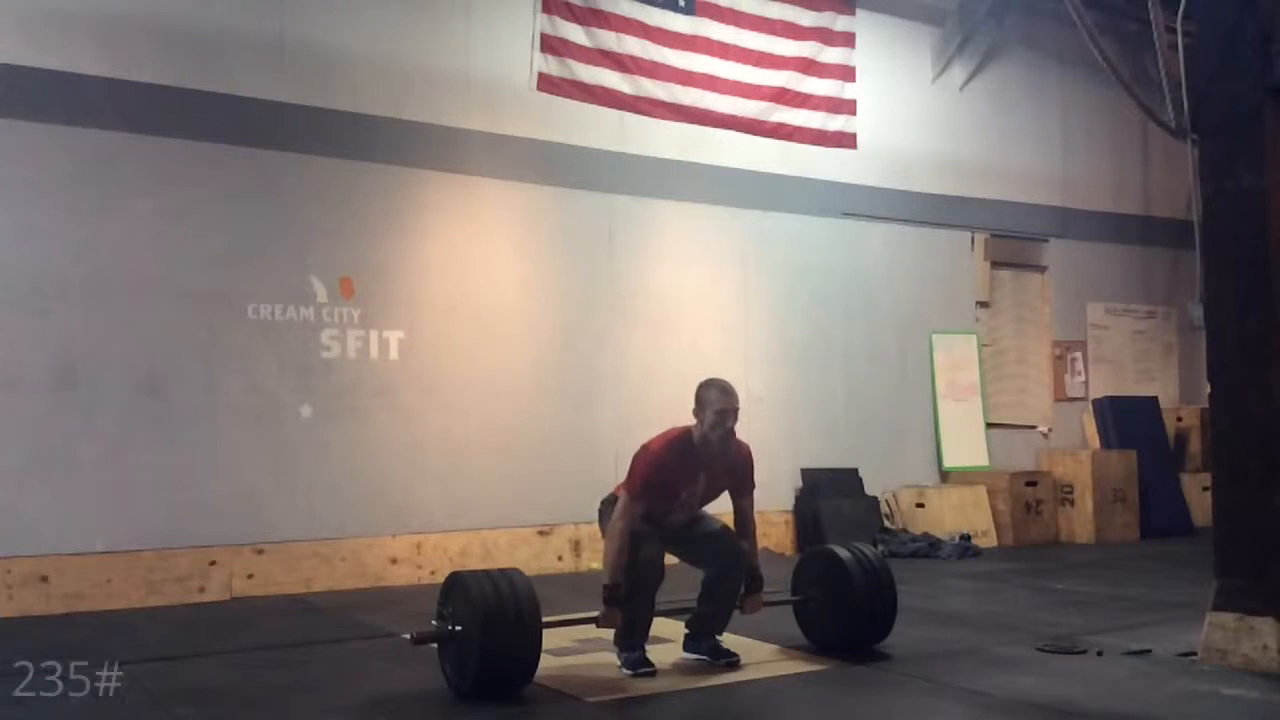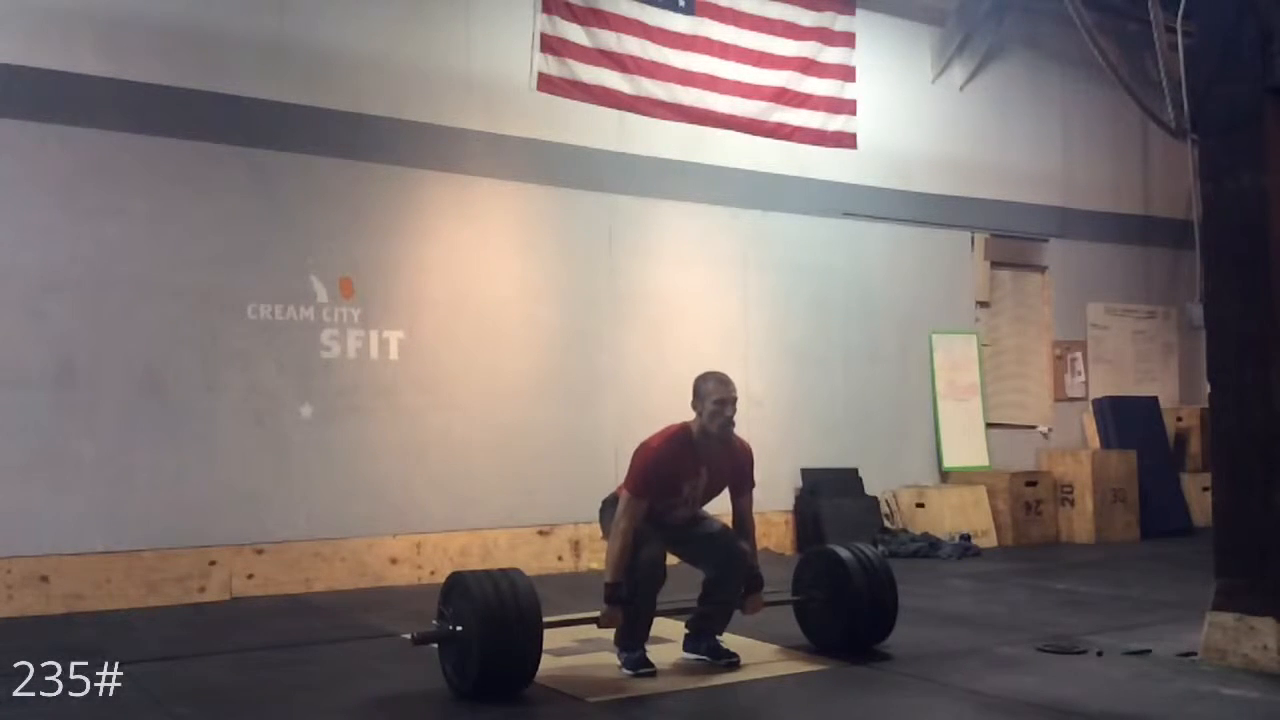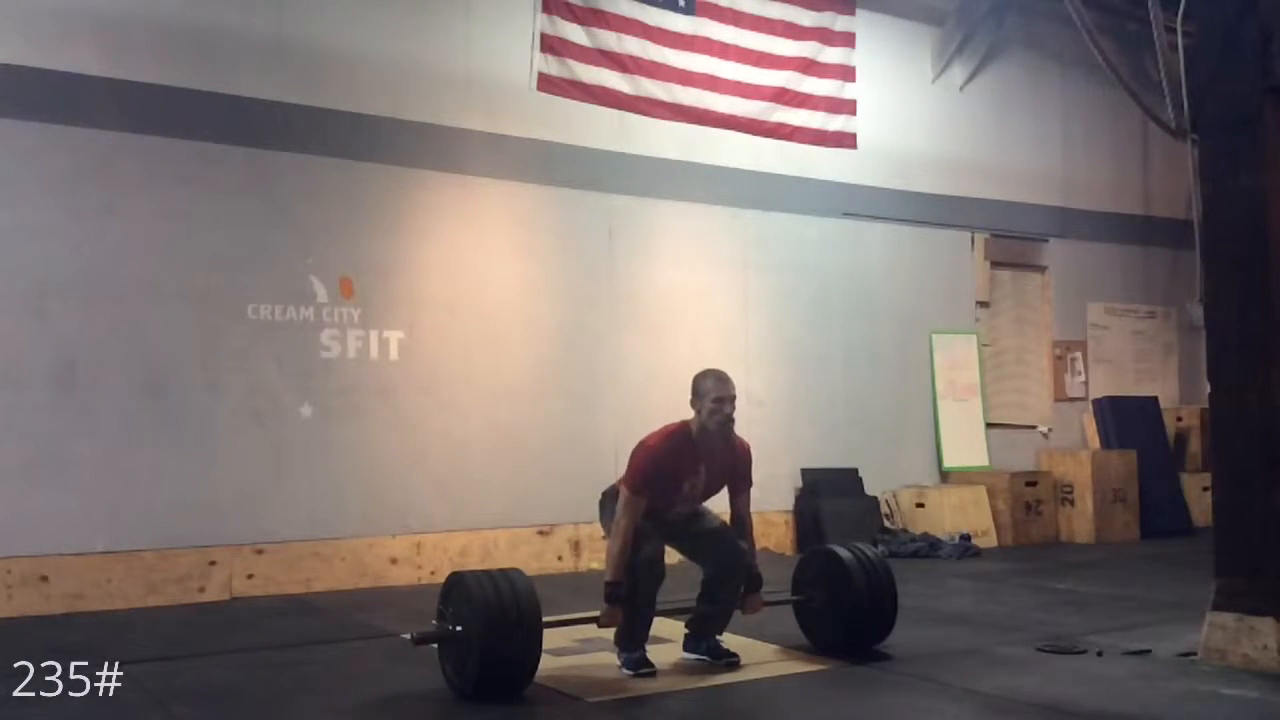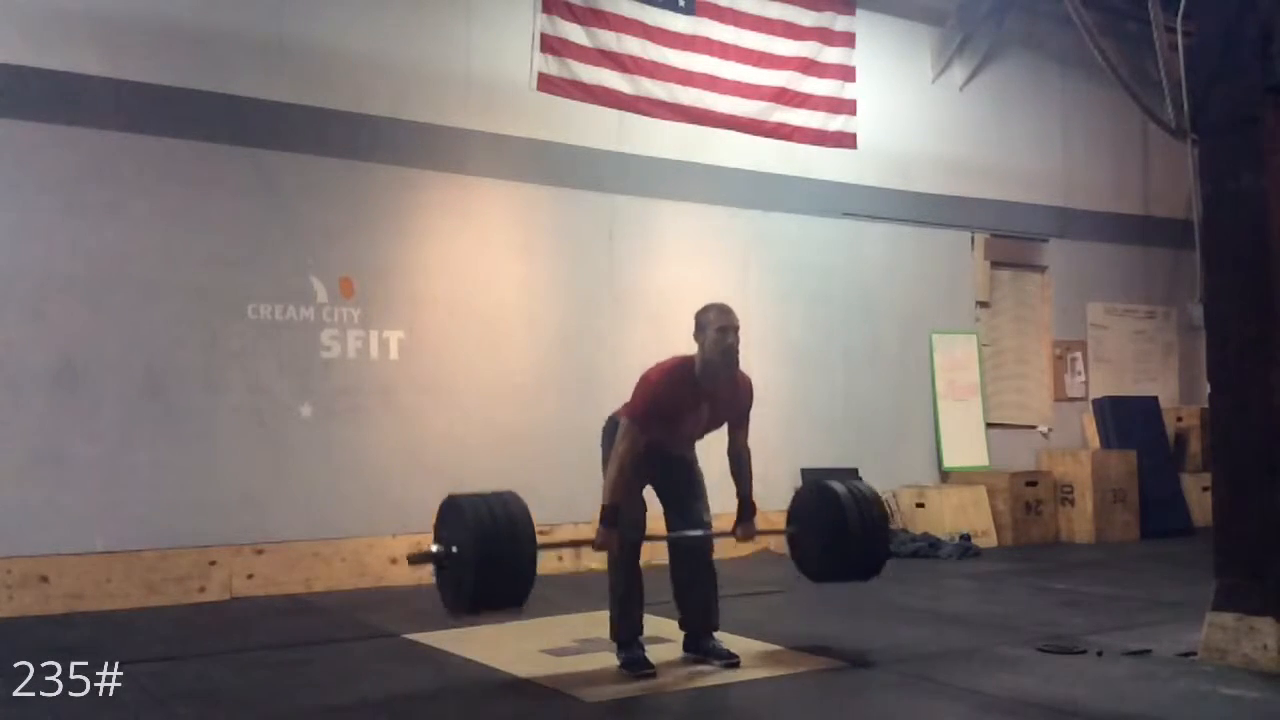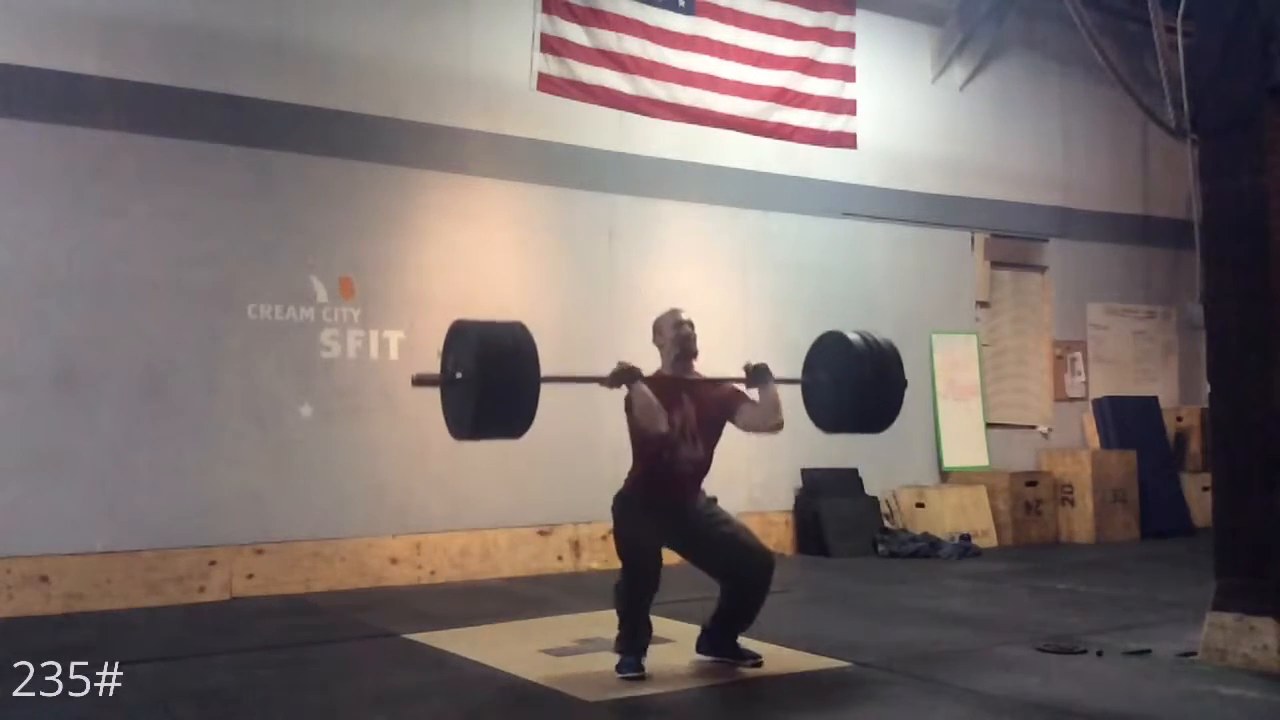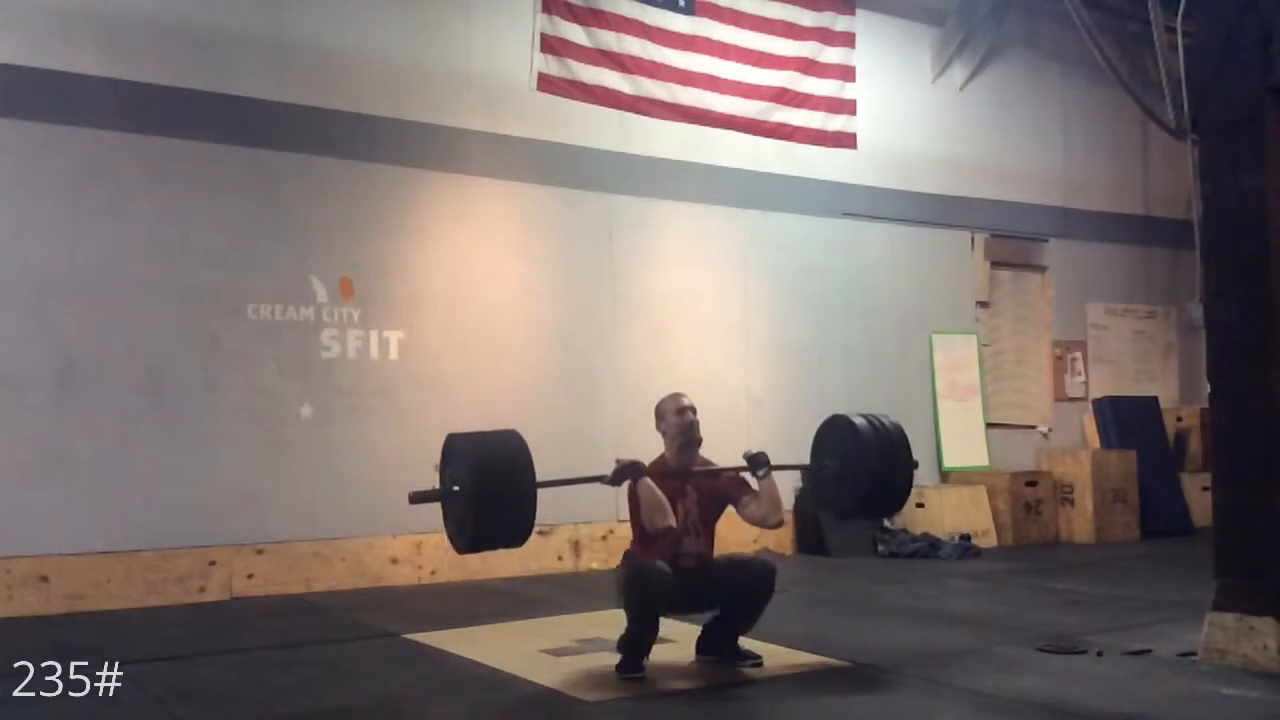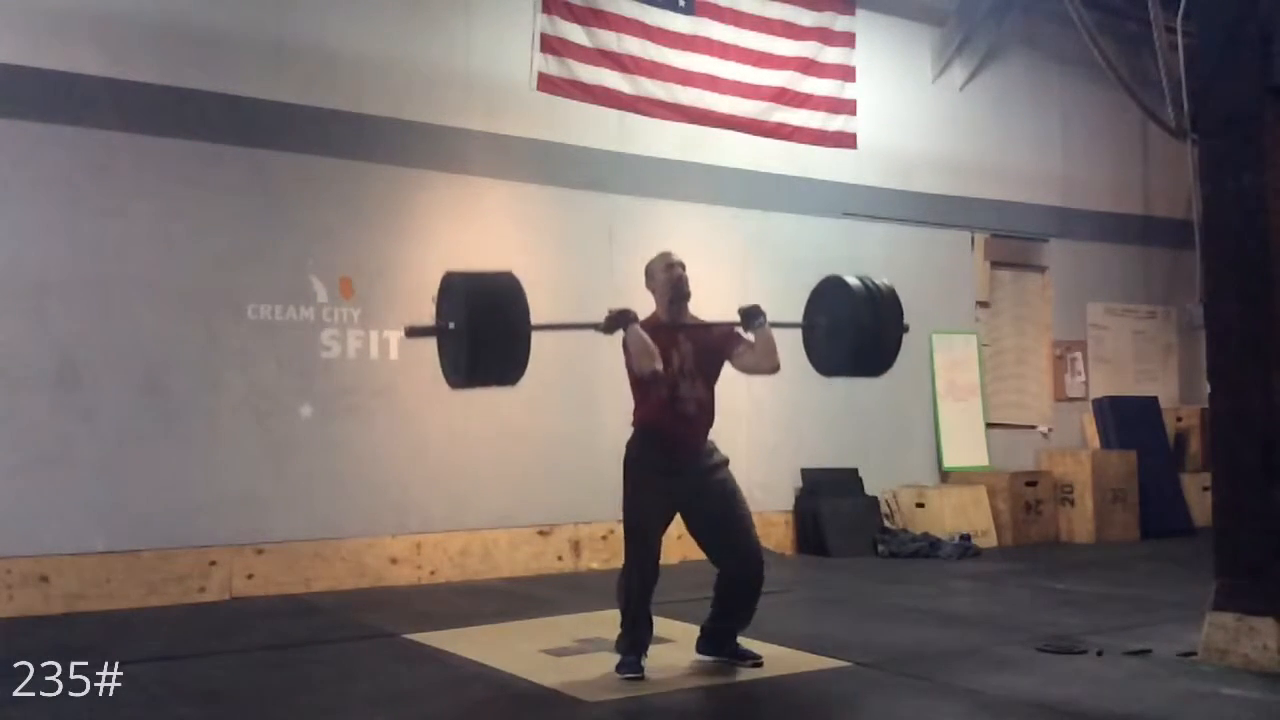
dt=0.7s
person 1, frame 1
left shoulder: (739, 456)
right shoulder: (659, 453)
left elbow: (745, 519)
right elbow: (621, 524)
left wrist: (754, 583)
right wrist: (611, 598)
left hip: (681, 517)
right hip: (630, 514)
left knee: (732, 554)
right knee: (646, 559)
left ankle: (702, 638)
right ankle: (630, 647)
person 1, frame 2
left shoulder: (739, 454)
right shoulder: (659, 450)
left elbow: (744, 519)
right elbow: (624, 525)
left wrist: (753, 582)
right wrist: (612, 598)
left hip: (682, 517)
right hip: (630, 513)
left knee: (734, 556)
right knee: (648, 559)
left ankle: (701, 637)
right ankle: (630, 647)
person 1, frame 3
left shoulder: (738, 452)
right shoulder: (657, 449)
left elbow: (741, 518)
right elbow: (624, 524)
left wrist: (752, 583)
right wrist: (612, 597)
left hip: (682, 511)
right hip: (629, 507)
left knee: (733, 555)
right knee: (646, 557)
left ankle: (701, 638)
right ankle: (630, 648)
person 1, frame 4
left shoulder: (740, 387)
right shoulder: (662, 380)
left elbow: (738, 449)
right elbow: (624, 452)
left wrist: (746, 512)
right wrist: (608, 520)
left hip: (676, 450)
right hip: (628, 440)
left knee: (696, 539)
right knee: (628, 538)
left ankle: (700, 637)
right ankle: (628, 645)
person 1, frame 5
left shoulder: (718, 392)
right shoulder: (646, 388)
left elbow: (771, 422)
right elbow: (656, 430)
left wrist: (762, 381)
right wrist: (632, 382)
left hip: (691, 503)
right hip: (642, 501)
left knee: (756, 562)
right knee: (641, 564)
left ankle: (719, 638)
right ankle: (631, 649)
person 1, frame 6
left shoulder: (721, 478)
right shoulder: (649, 480)
left elbow: (772, 517)
right elbow: (664, 526)
left wrist: (762, 471)
right wrist: (638, 477)
left hip: (700, 577)
right hip: (652, 580)
left knee: (760, 573)
right knee: (648, 575)
left ankle: (718, 642)
right ankle: (633, 652)
person 1, frame 7
left shoulder: (714, 333)
right shoulder: (643, 331)
left elbow: (767, 363)
right elbow: (650, 371)
left wrist: (757, 325)
right wrist: (627, 327)
left hip: (701, 456)
right hip: (651, 455)
left knee: (743, 553)
right knee: (643, 555)
left ankle: (720, 638)
right ankle: (632, 648)
